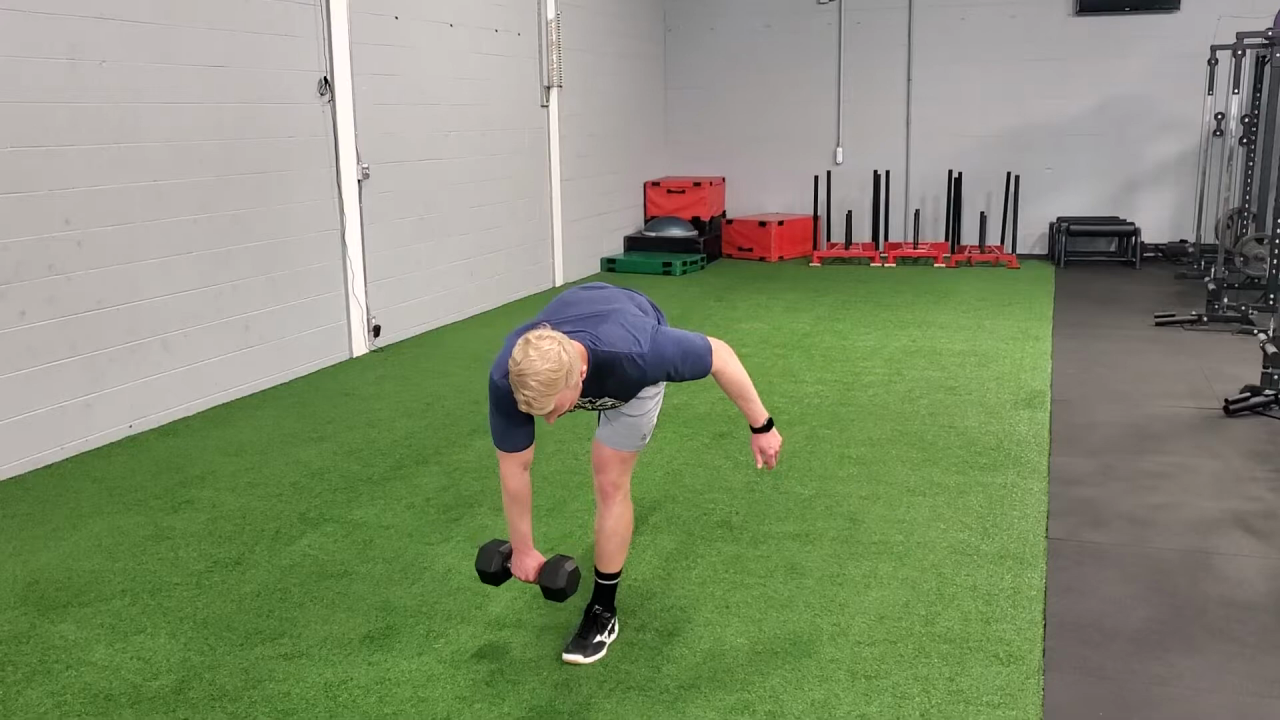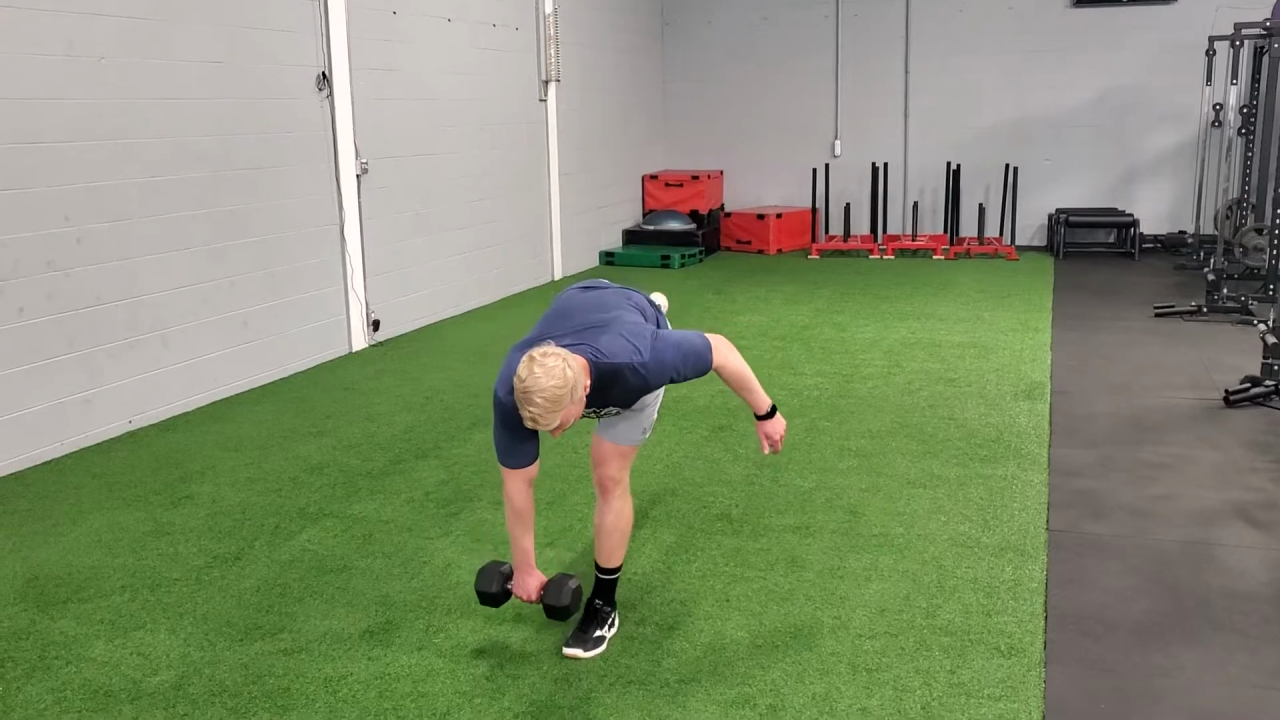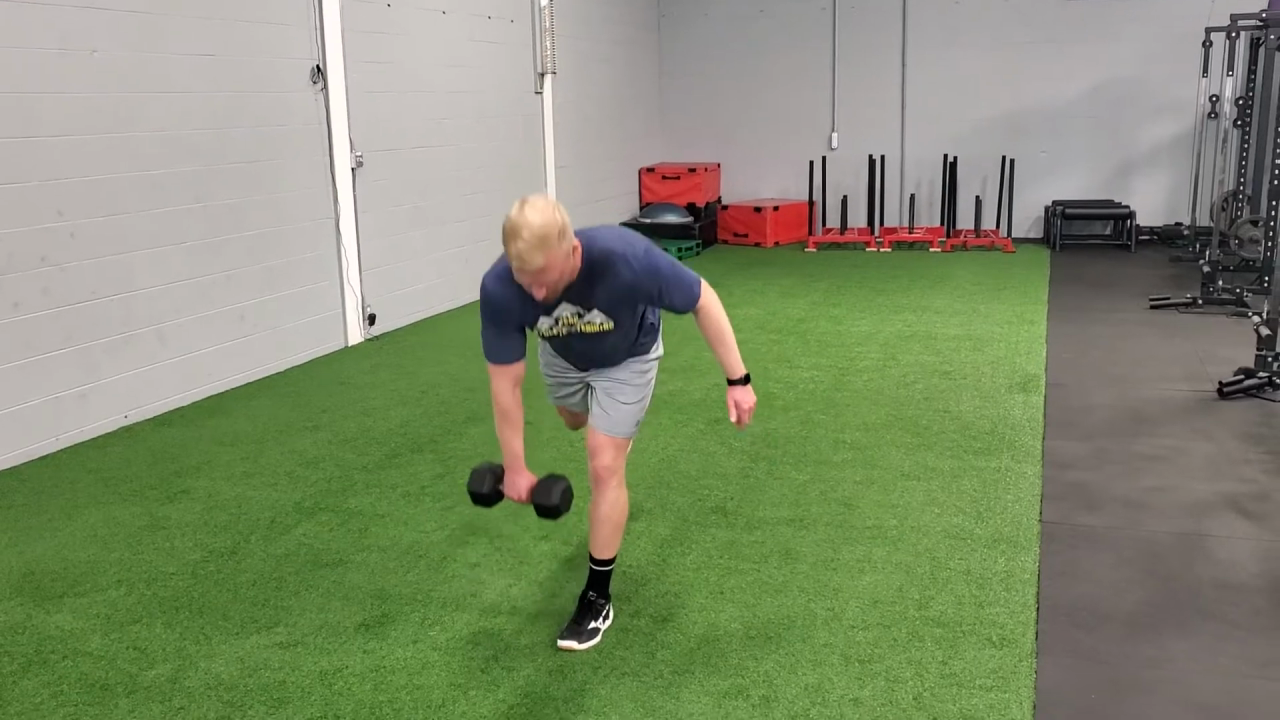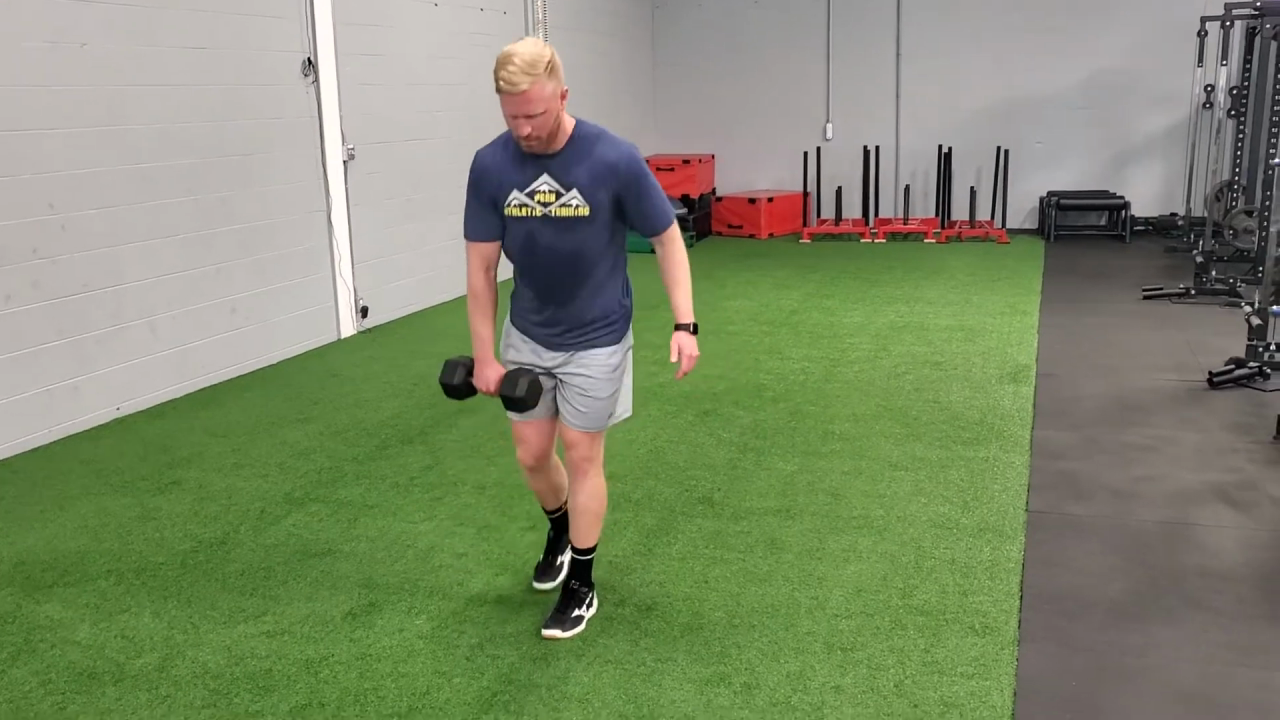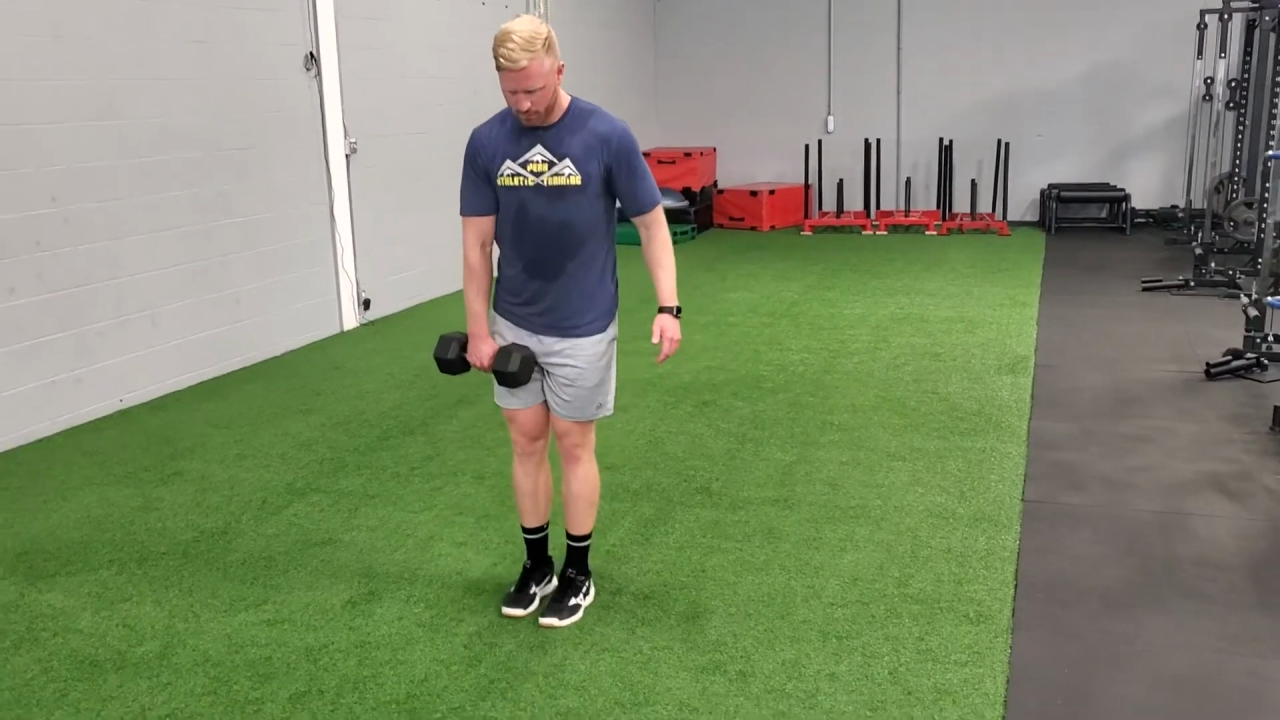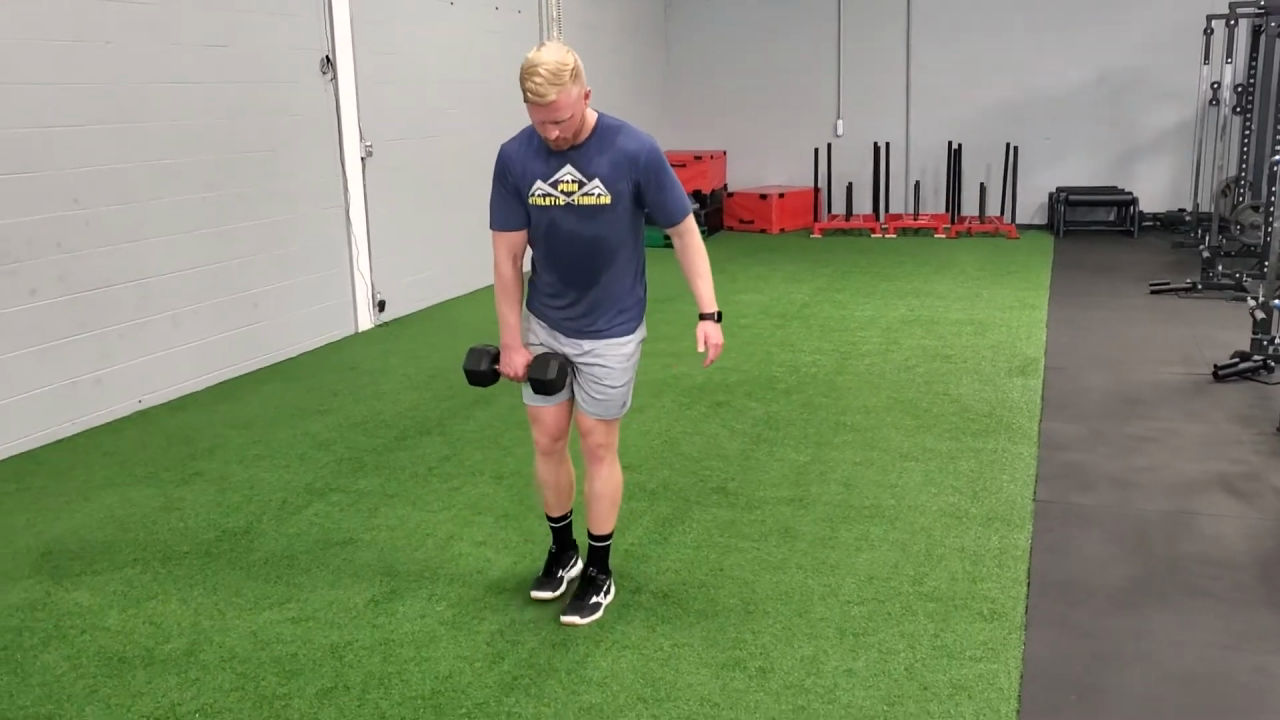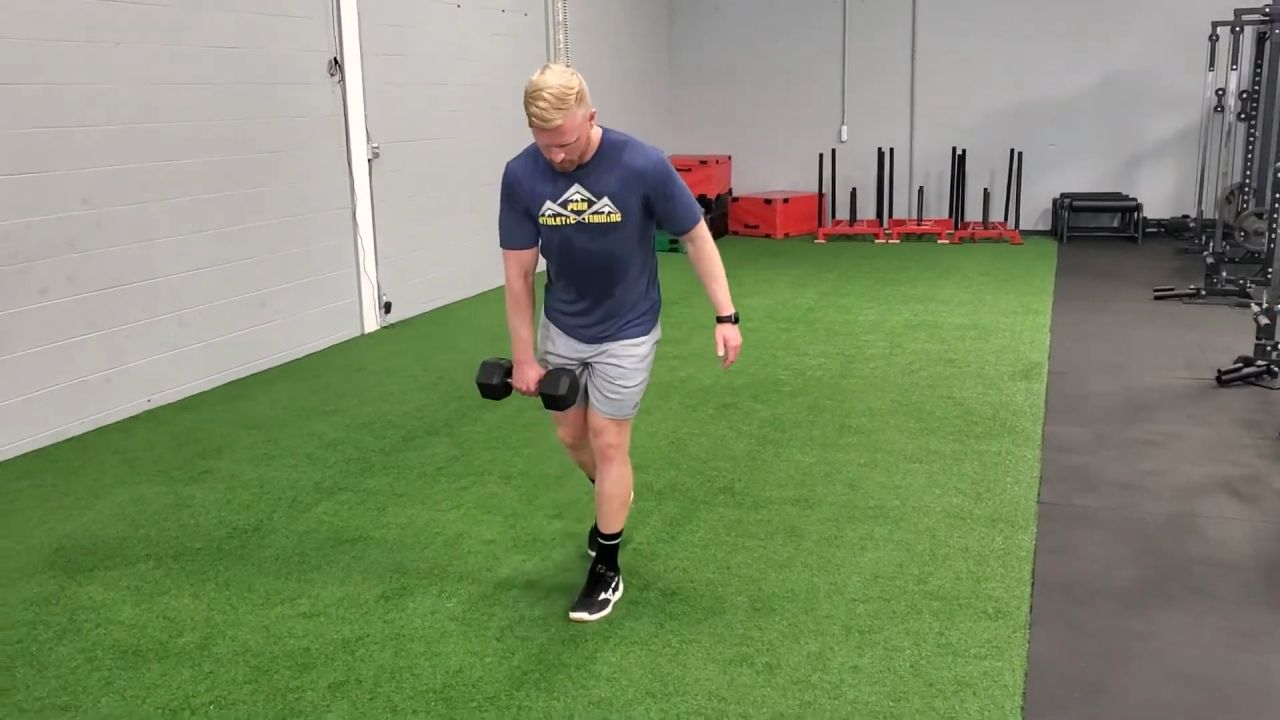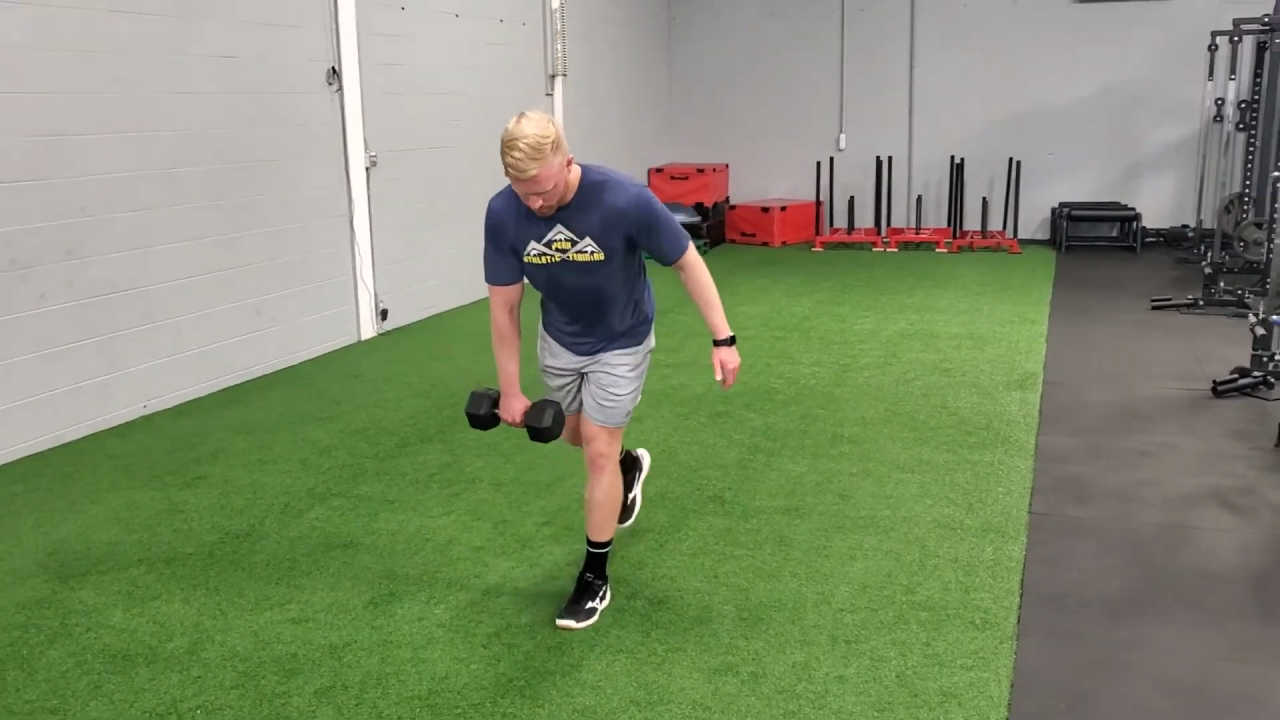
dt=0.5s
person 1, frame 1
left shoulder: (637, 353)
right shoulder: (509, 377)
left elbow: (719, 355)
right elbow: (514, 468)
left wrist: (761, 425)
right wrist: (522, 549)
left hip: (635, 353)
left knee: (609, 480)
left ankle: (603, 610)
person 1, frame 2
left shoulder: (638, 363)
right shoulder: (513, 392)
left elbow: (719, 348)
right elbow: (518, 484)
left wrist: (765, 412)
right wrist: (524, 569)
left knee: (609, 475)
left ankle: (603, 603)
person 1, frame 3
left shoulder: (627, 259)
right shoulder: (499, 287)
left elbow: (702, 299)
right elbow: (505, 382)
left wrist: (737, 379)
right wrist: (514, 467)
left hip: (626, 357)
right hip: (564, 356)
left knee: (603, 466)
right knee: (576, 422)
left ankle: (598, 596)
right ankle: (615, 425)
person 1, frame 4
left shoulder: (615, 160)
right shoulder: (490, 165)
left elbow: (667, 239)
right elbow: (481, 267)
left wrist: (685, 325)
right wrist: (484, 356)
left hip: (596, 339)
right hip: (526, 336)
left knee: (581, 456)
right knee: (530, 454)
left ankle: (580, 586)
right ankle: (561, 530)
person 1, frame 5
left shoulder: (606, 136)
right shoulder: (486, 142)
left elbow: (651, 223)
right elbow: (477, 243)
left wrist: (668, 307)
right wrist: (478, 330)
left hip: (582, 326)
right hip: (513, 324)
left knee: (573, 445)
right knee: (526, 443)
left ankle: (578, 573)
right ankle: (537, 566)
person 1, frame 6
left shoulder: (635, 152)
right shoulder: (514, 158)
left elbow: (683, 232)
right elbow: (507, 256)
left wrist: (708, 313)
right wrist: (511, 342)
left hip: (610, 329)
right hip: (544, 324)
left knee: (598, 445)
right knee: (546, 439)
left ankle: (598, 571)
right ankle: (561, 550)
person 1, frame 7
left shoulder: (643, 165)
right shoulder: (520, 176)
left elbow: (696, 236)
right elbow: (518, 273)
left wrist: (725, 315)
right wrist: (523, 357)
left hip: (626, 331)
right hip: (561, 328)
left knee: (608, 444)
right knee: (572, 438)
left ankle: (606, 570)
right ankle: (612, 496)
person 1, frame 8
left shoulder: (624, 199)
right shoulder: (502, 213)
left elbow: (686, 261)
right elbow: (504, 307)
left wrist: (722, 338)
right wrist: (510, 390)
left hip: (619, 342)
right hip: (559, 339)
left knee: (598, 452)
right knee: (576, 437)
left ankle: (594, 578)
right ankle: (629, 465)
